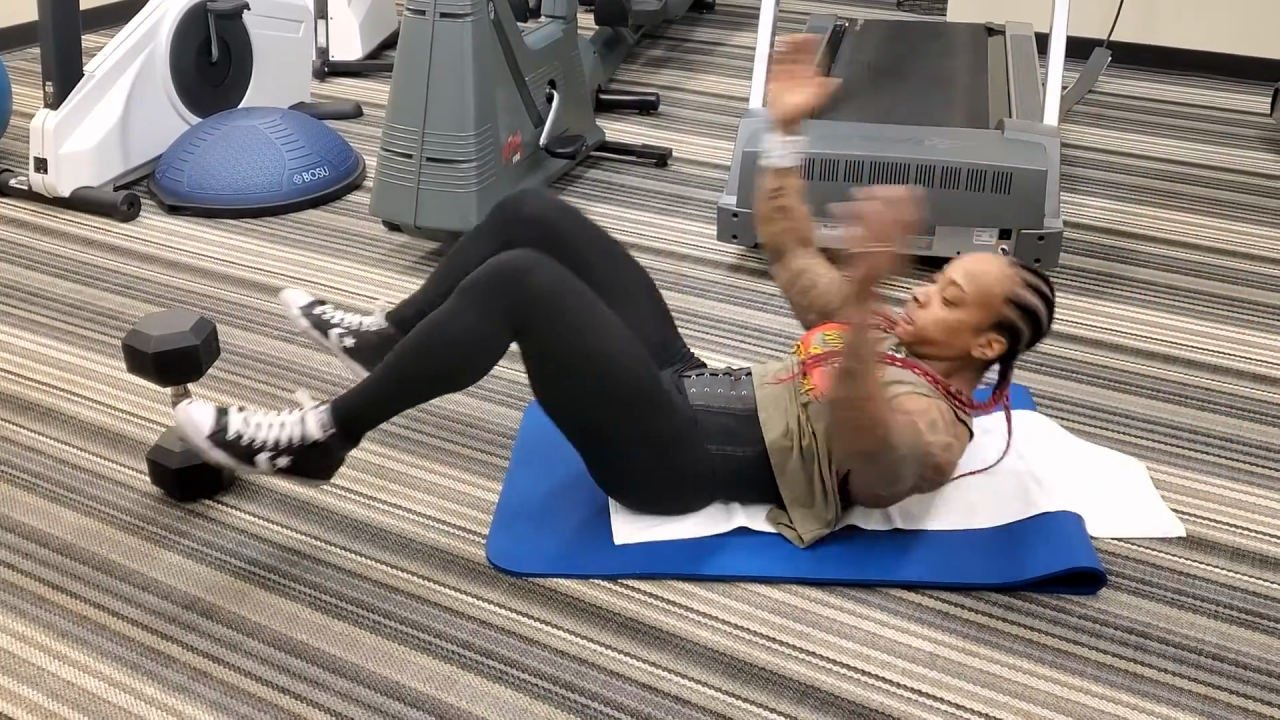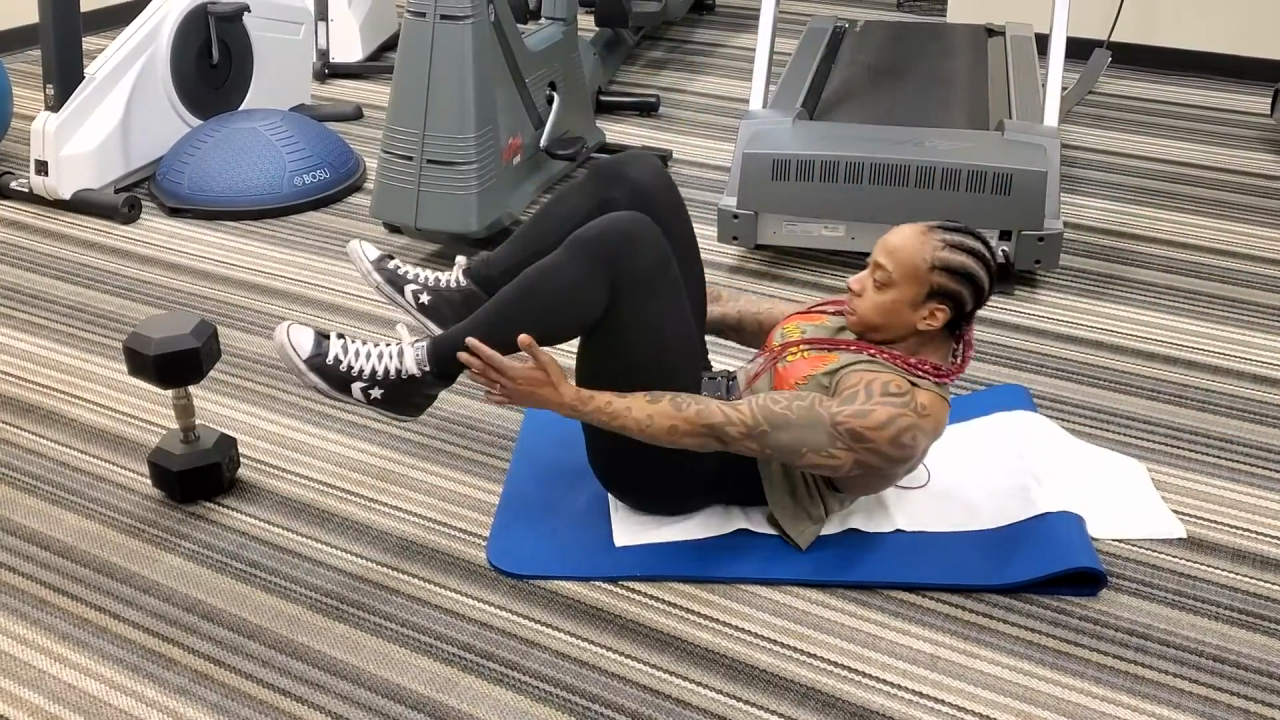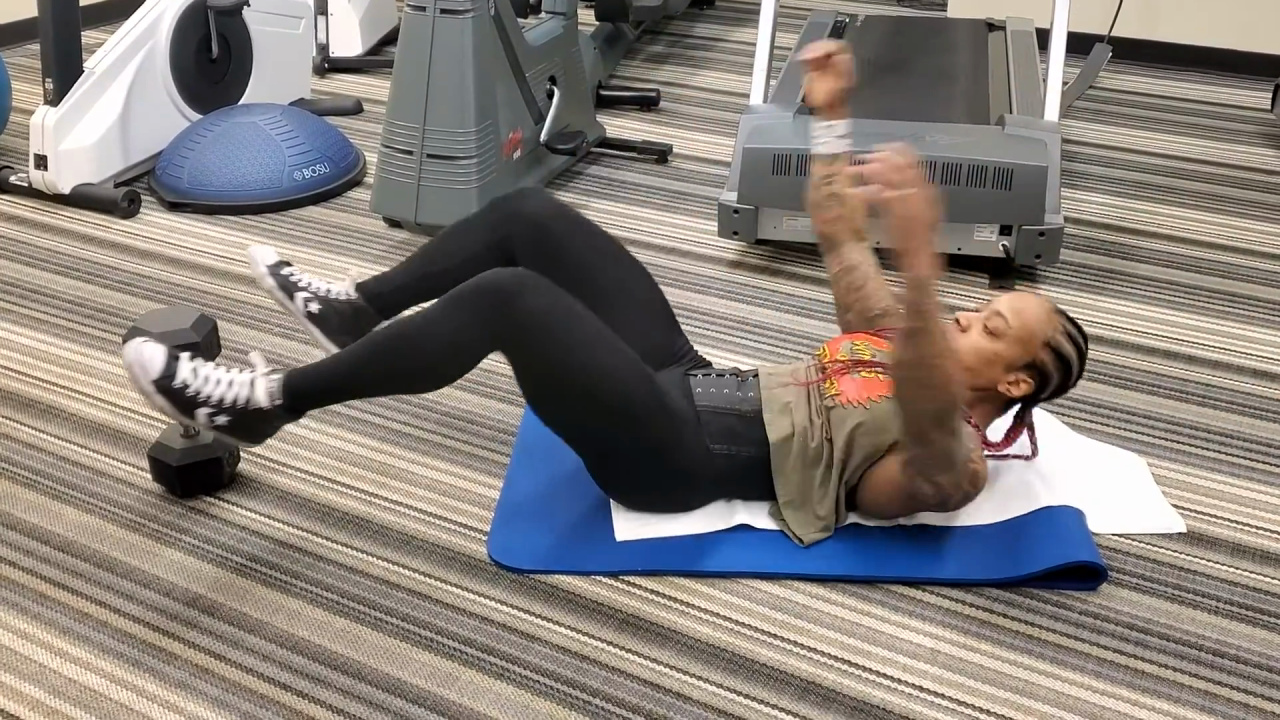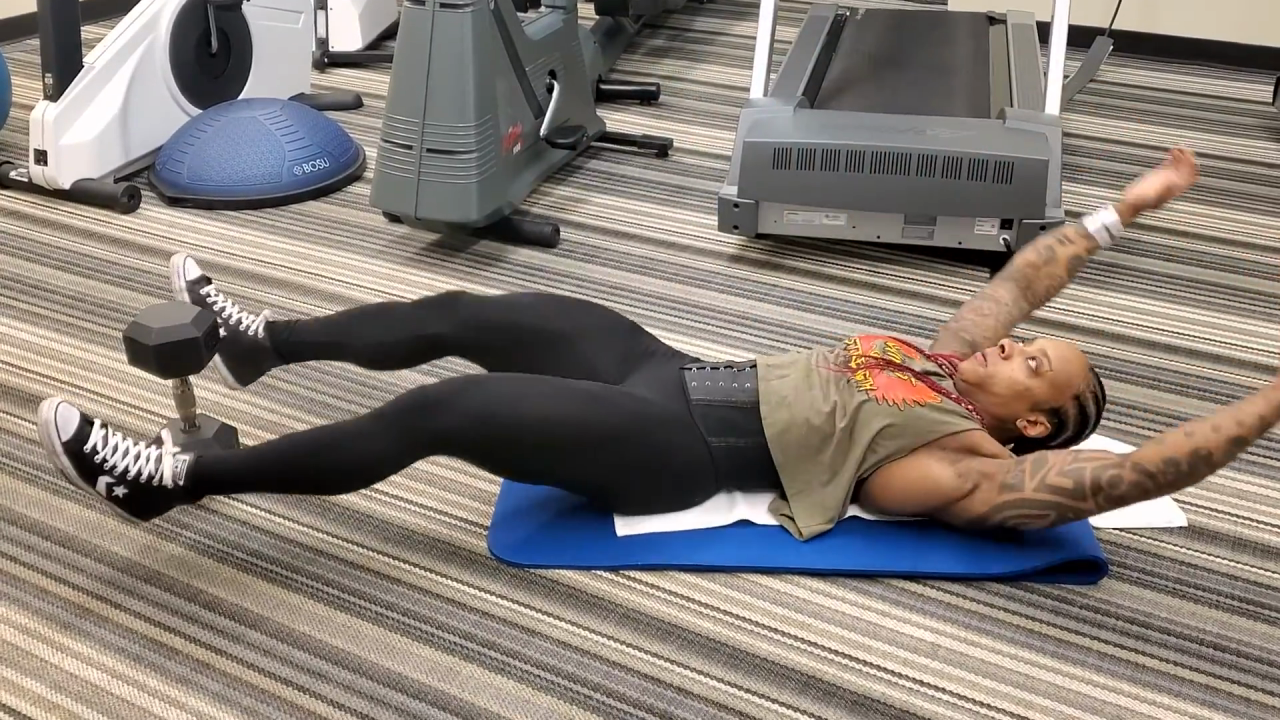
dt=0.4s
person 1, frame 1
left shoulder: (928, 435)
right shoulder: (893, 326)
left elbow: (858, 437)
right elbow: (787, 247)
right wrist: (788, 128)
left hip: (671, 461)
right hip: (691, 392)
left knee: (514, 279)
right knee: (535, 217)
left ankle: (323, 437)
right ankle: (380, 339)
person 1, frame 2
left shoulder: (896, 416)
right shoulder: (868, 323)
left elbow: (733, 431)
right elbow: (719, 306)
left wrist: (568, 397)
left hip: (668, 465)
right hip: (689, 390)
left knee: (621, 237)
right knee: (635, 178)
left ankle: (414, 369)
right ankle: (459, 294)
person 1, frame 3
left shoulder: (947, 463)
right shoulder: (907, 344)
left elbow: (917, 355)
right elbow: (842, 239)
left wrist: (918, 276)
right wrist: (829, 119)
left hip: (675, 454)
right hip: (686, 379)
left knee: (503, 298)
right knee: (529, 214)
left ankle: (270, 401)
right ankle: (354, 310)
person 1, frame 4
left shoulder: (978, 474)
right shoulder: (948, 367)
left elbow: (1118, 474)
right elbow: (1021, 281)
left wrist: (1266, 411)
right wrist: (1120, 211)
left hip: (669, 449)
right hip: (674, 372)
left knee: (428, 415)
right knee: (453, 317)
left ankle: (168, 480)
right ankle: (255, 341)
